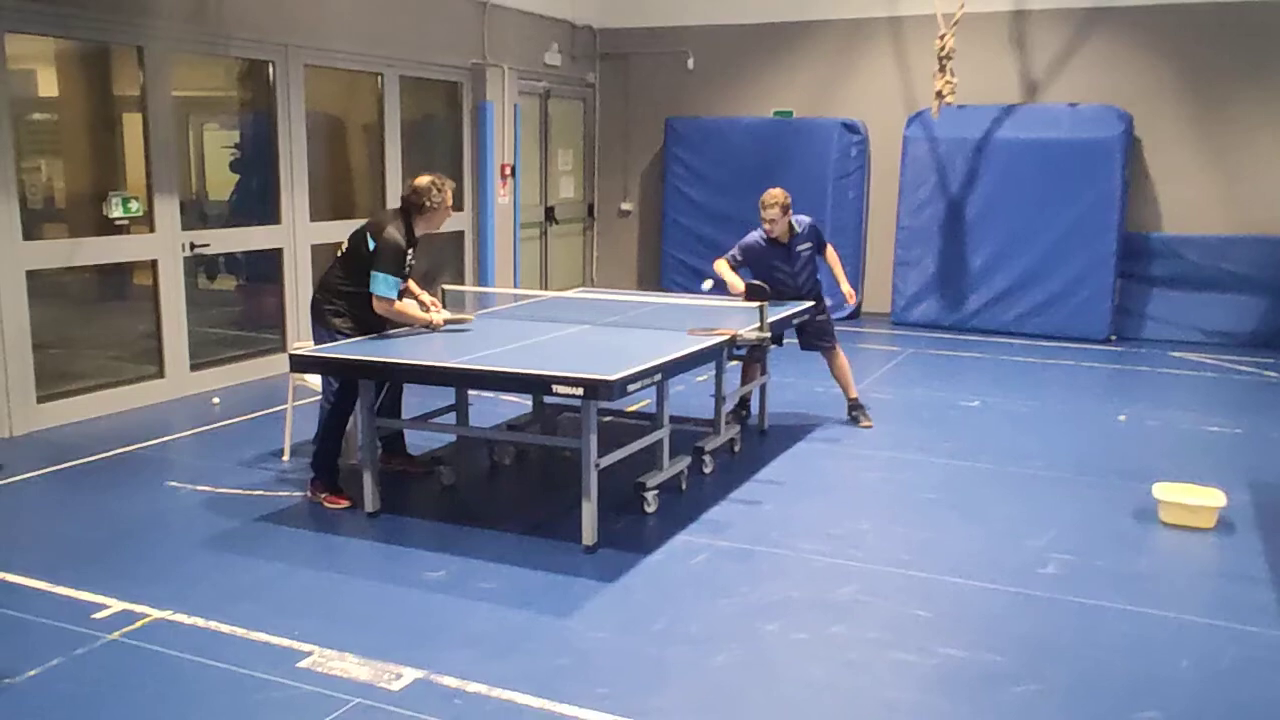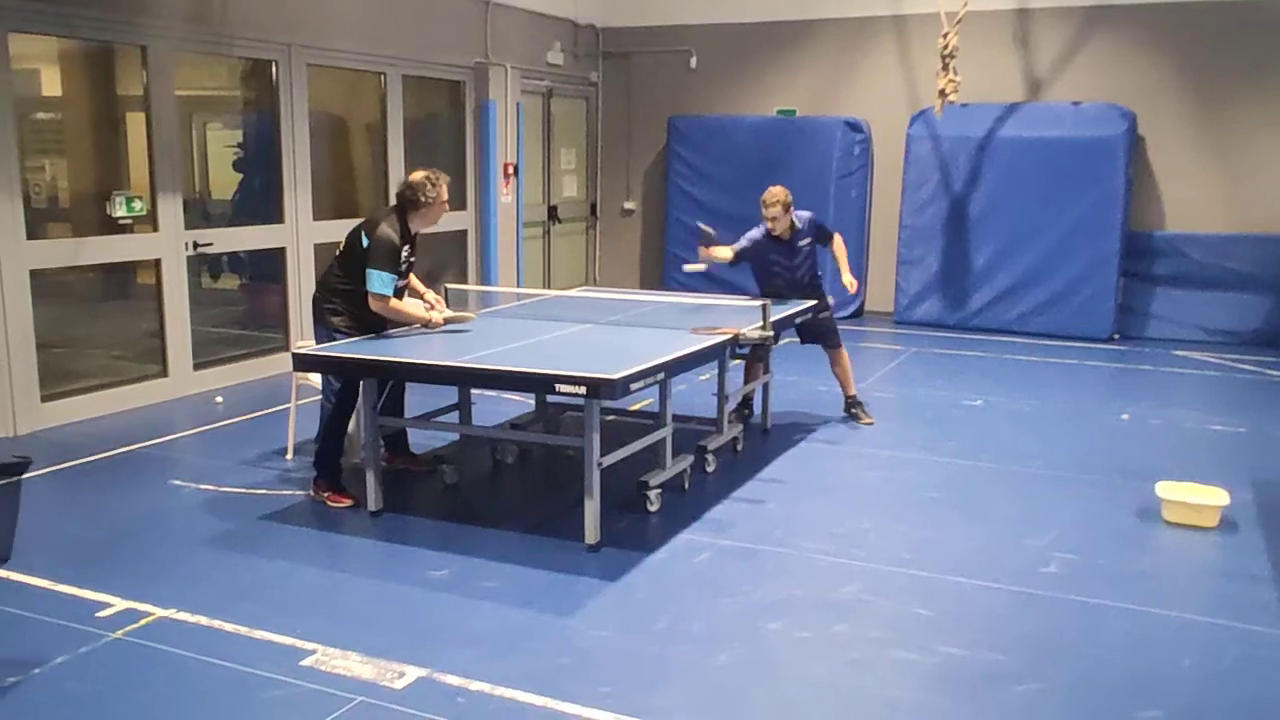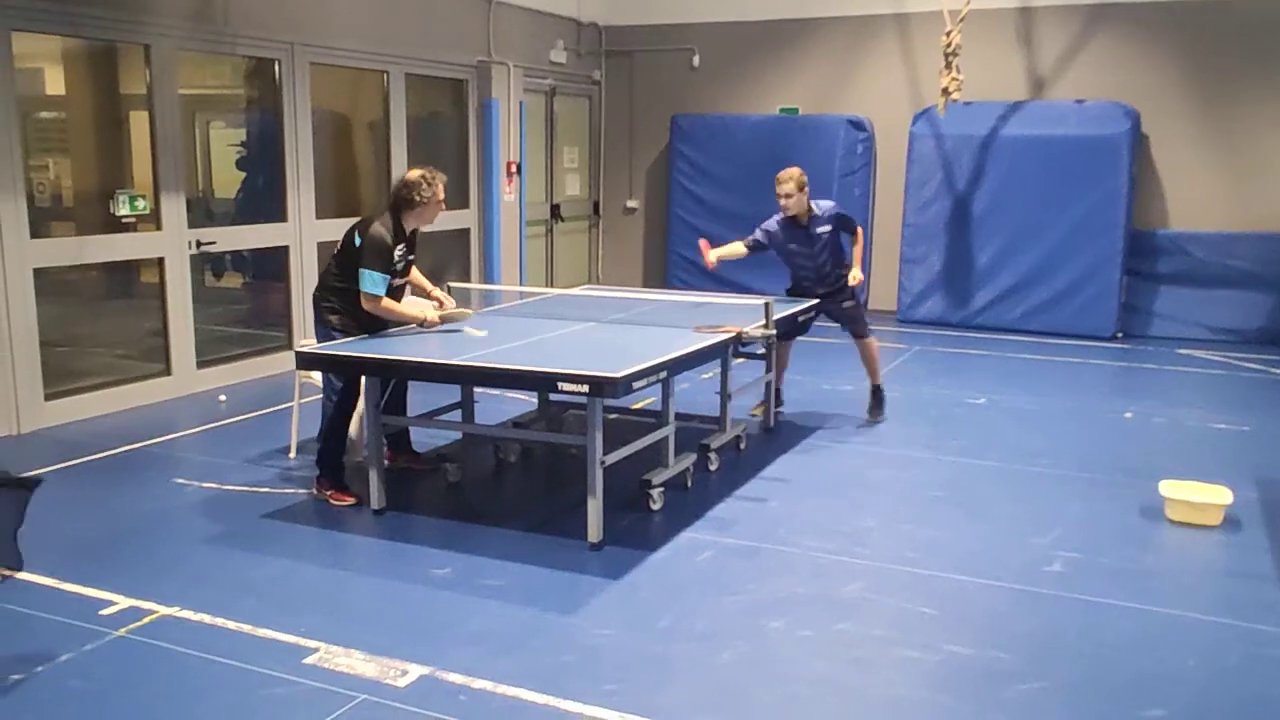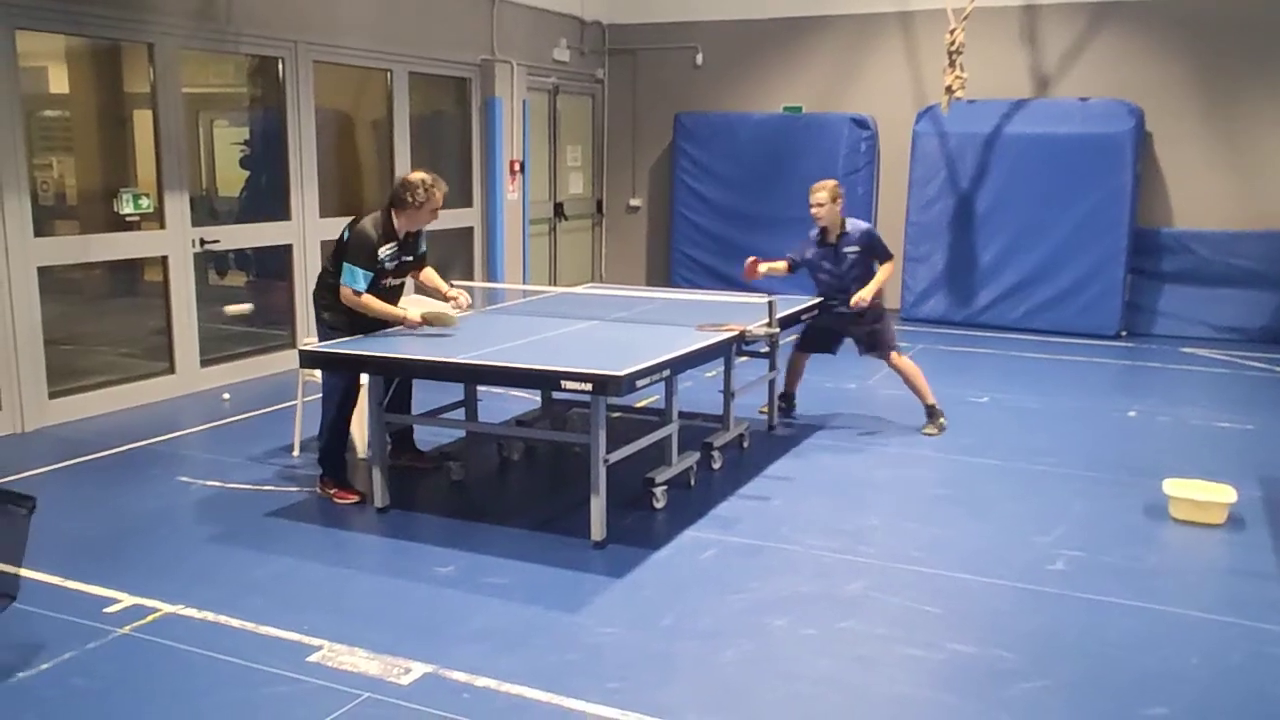
dt=0.2s
person 1, frame 1
left shoulder: (403, 226)
right shoulder: (392, 238)
right elbow: (384, 304)
left wrist: (418, 294)
right wrist: (427, 320)
left hip: (365, 317)
right hip: (338, 317)
left knee: (389, 379)
right knee: (342, 394)
left ankle: (393, 451)
right ankle: (323, 481)
person 1, frame 2
left shoulder: (404, 228)
right shoulder: (385, 236)
right elbow: (380, 302)
left wrist: (424, 293)
right wrist: (425, 318)
left hip: (368, 317)
right hip: (339, 316)
left knee: (392, 378)
right knee: (343, 394)
left ankle: (396, 451)
right ankle: (325, 480)
person 1, frame 3
left shoulder: (407, 228)
right shoulder: (379, 235)
right elbow: (372, 301)
left wrist: (431, 291)
right wrist: (422, 317)
left hip: (371, 317)
right hip: (339, 316)
left knee: (395, 378)
right knee: (343, 393)
left ankle: (398, 449)
right ankle: (328, 478)
person 1, frame 4
left shoulder: (413, 231)
right shoulder: (367, 233)
left elbow: (419, 267)
right elbow: (349, 295)
left wrist: (447, 291)
right wrist: (401, 317)
left hip: (376, 314)
right hip: (340, 314)
left knee: (399, 375)
right knee: (342, 390)
left ankle: (402, 448)
right ankle: (331, 476)
person 2, frame 1
left shoulder: (807, 226)
right shoulder: (754, 243)
left elbow: (826, 249)
right elbow: (721, 263)
left wrist: (843, 282)
right wrist: (730, 277)
left hip: (809, 300)
left knee: (832, 350)
right knee: (754, 351)
left ankle: (854, 405)
right ankle: (743, 405)
person 2, frame 2
left shoulder: (808, 222)
right shoulder: (757, 239)
left elbow: (833, 239)
right elbow: (731, 252)
left wrist: (845, 272)
right wrist: (711, 252)
left hip: (811, 297)
right hip: (775, 302)
left knee: (835, 347)
right knee: (758, 351)
left ankle: (852, 402)
right ankle: (746, 404)
person 2, frame 3
left shoulder: (830, 212)
right shoulder: (775, 227)
left elbow: (856, 232)
right elbow: (744, 247)
left wrist: (856, 267)
right wrist: (715, 254)
left hip: (838, 288)
right hip: (802, 292)
left knee: (863, 338)
right knee: (782, 340)
left ankle: (876, 391)
right ankle: (774, 395)
person 2, frame 4
left shoulder: (862, 232)
right shoulder: (812, 242)
left elbow: (888, 262)
right elbow: (788, 265)
left wrist: (870, 290)
right wrist: (764, 267)
left hip: (866, 309)
right hip: (831, 309)
left knee: (894, 358)
right knee: (800, 350)
left ankle: (933, 411)
right ankle: (787, 400)
